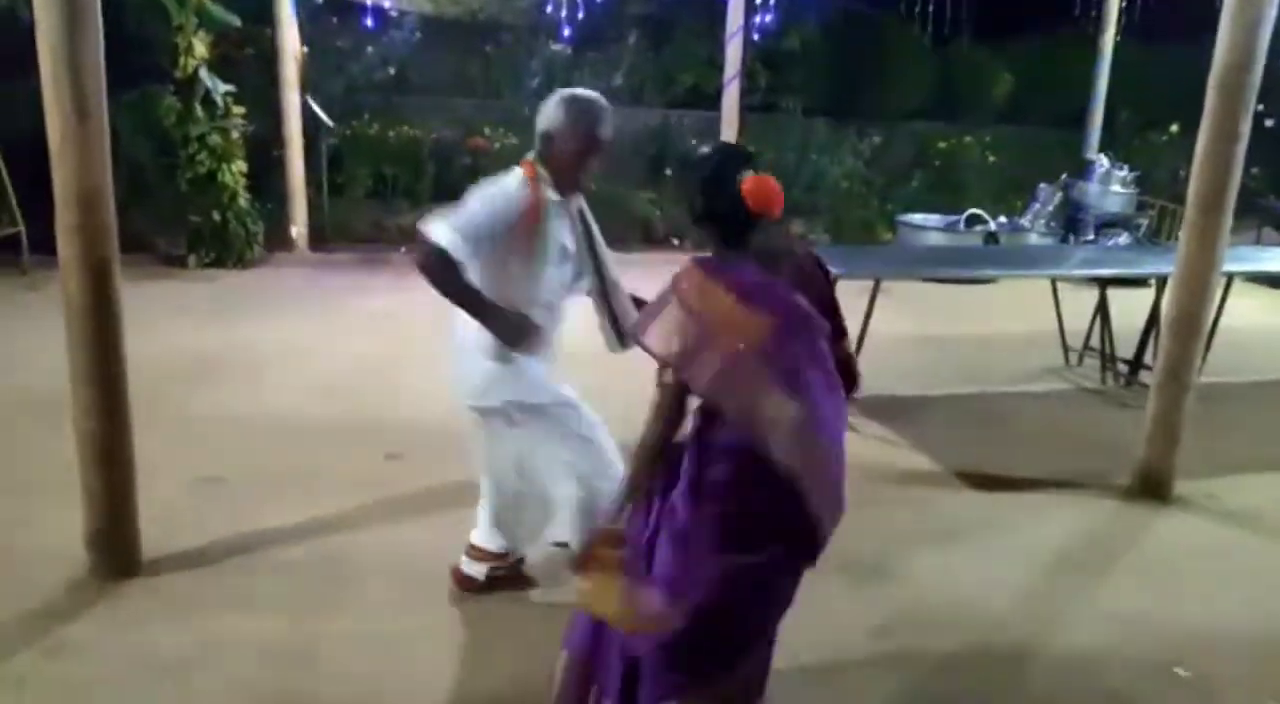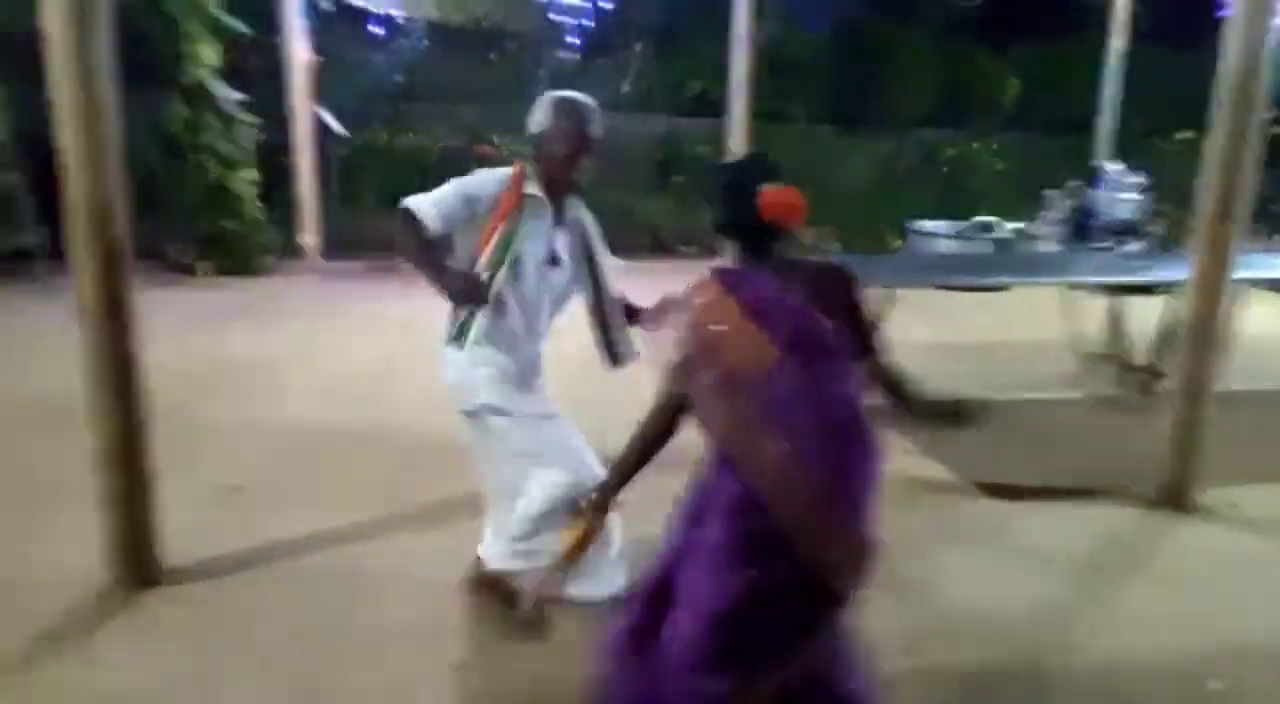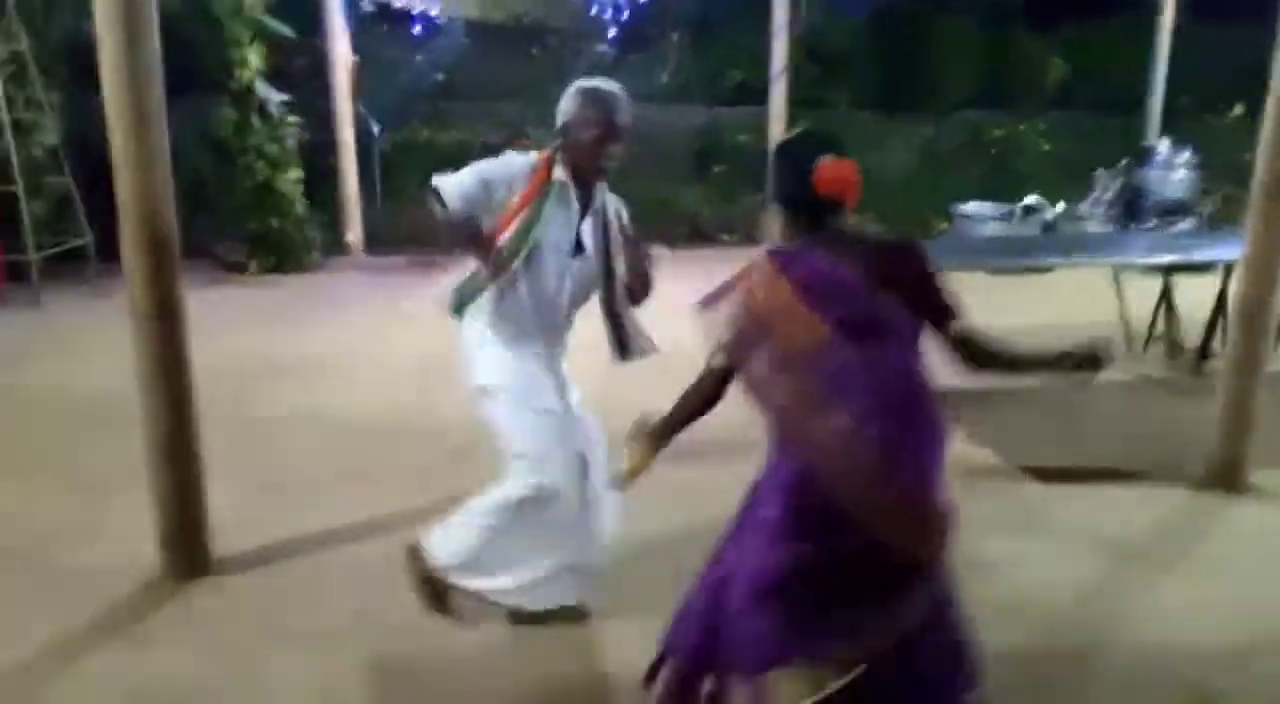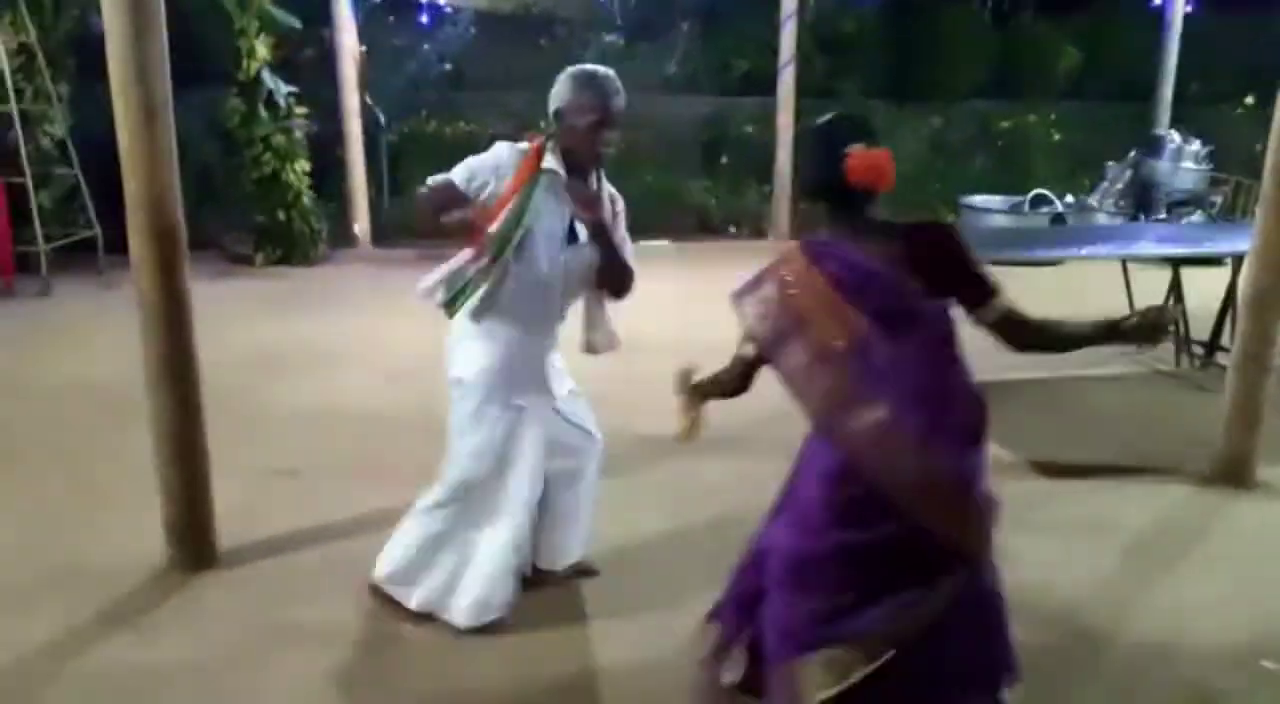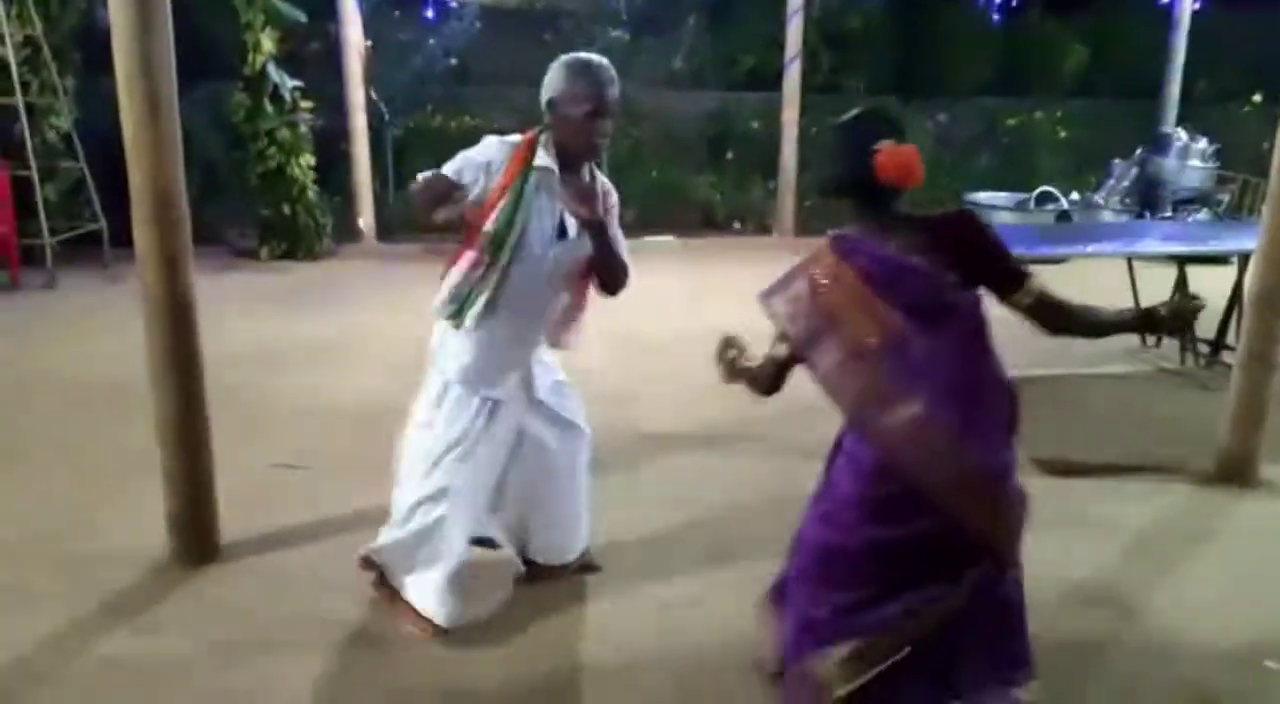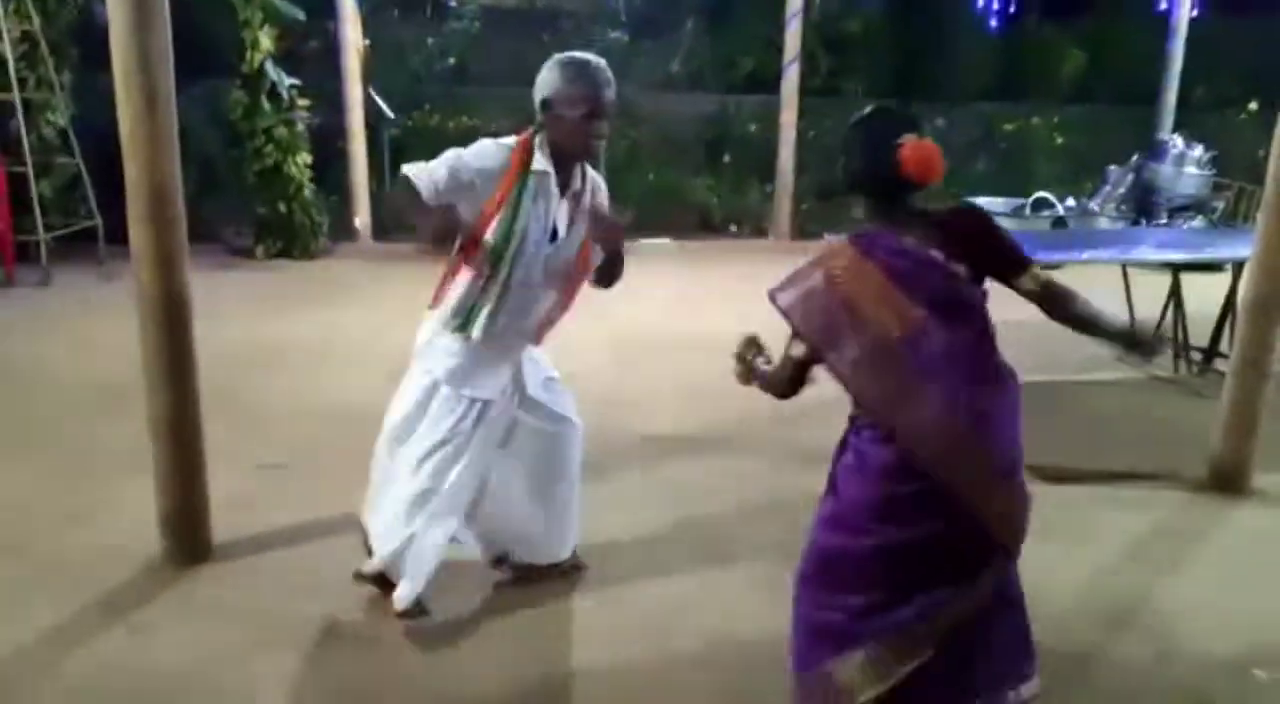
dt=0.1s
person 1, frame 1
left shoulder: (693, 291)
right shoulder: (805, 269)
left elbow: (667, 413)
right elbow: (845, 376)
left wrist: (619, 524)
left hip: (738, 478)
right hip: (800, 480)
left knee: (690, 628)
person 1, frame 2
left shoulder: (707, 307)
right shoulder: (831, 286)
left elbow: (664, 420)
right elbow: (889, 384)
left wrist: (602, 496)
right wrist: (937, 408)
left hip: (756, 501)
right hip: (832, 492)
left knee: (708, 636)
right knee: (799, 609)
person 1, frame 3
left shoulder: (762, 284)
right shoulder: (894, 261)
left elbow: (708, 387)
right elbow: (971, 352)
left wrist: (653, 435)
right wrist: (1061, 361)
left hip: (818, 477)
right hip: (901, 468)
left knee: (770, 603)
right knee: (902, 587)
person 1, frame 4
left shoulder: (793, 277)
right shoulder: (930, 245)
left elbow: (738, 377)
right elbow: (1016, 331)
left wrist: (696, 389)
right wrist: (1123, 329)
left hip: (858, 465)
right hip: (942, 454)
left knee: (799, 586)
right knee: (946, 574)
person 1, frame 5
left shoulder: (822, 276)
right shoulder: (957, 236)
left elbow: (769, 374)
right elbow: (1049, 313)
left wrist: (736, 365)
right wrist: (1151, 317)
left hip: (886, 459)
right hip: (973, 453)
left knee: (834, 583)
right knee: (971, 564)
person 1, frame 6
left shoulder: (838, 272)
right shoulder: (966, 230)
left elbow: (786, 381)
right elbow: (1052, 297)
left wrist: (752, 366)
right wrist: (1126, 335)
left hip: (897, 457)
right hip: (979, 447)
left knee: (846, 591)
right knee: (976, 568)
person 2, frame 1
left shoulder: (570, 209)
right shoulder: (510, 199)
left elbow: (595, 281)
right elbow: (432, 254)
left wrist: (645, 308)
right wrist: (490, 313)
left hip: (519, 360)
right hip: (503, 362)
left knee: (517, 463)
right knee: (590, 457)
left ankle: (484, 563)
person 2, frame 2
left shoulder: (575, 218)
right shoulder: (493, 190)
left elbow: (597, 293)
right elbow: (412, 221)
left wrist: (642, 315)
right wrist: (446, 275)
left hip: (517, 364)
right hip: (486, 362)
left knee: (519, 470)
right knee: (565, 471)
left ankle: (498, 565)
right ankle: (504, 565)
person 2, frame 3
left shoulder: (610, 211)
right shoulder: (516, 175)
left elbow: (632, 293)
right elbow: (436, 201)
left wrist: (637, 278)
right wrist: (460, 232)
left hip: (545, 352)
right hip: (503, 346)
left knee: (576, 456)
right knee: (547, 470)
left ankle: (540, 565)
right ankle: (443, 558)
person 2, frame 4
left shoulder: (606, 200)
right shoulder: (509, 164)
left elbow: (617, 286)
right elbow: (435, 198)
left wrist: (600, 229)
right wrist: (444, 208)
left hip: (537, 350)
right hip: (487, 343)
left knee: (574, 443)
right knee: (478, 473)
left ankle: (550, 557)
right ankle: (410, 581)
person 2, frame 5
left shoulder: (601, 192)
right shoulder: (502, 159)
left elbow: (611, 284)
right elbow: (433, 185)
left wrist: (595, 224)
right wrist: (442, 192)
left hip: (530, 349)
right hip: (472, 345)
left knee: (561, 438)
right knee: (455, 466)
left ankle: (550, 551)
right ankle: (404, 568)
person 2, frame 6
left shoulder: (592, 189)
right shoulder: (494, 162)
left elbow: (606, 275)
right elbow: (410, 185)
left wrist: (613, 243)
right wrist: (433, 222)
left hip: (518, 345)
right hip: (461, 344)
left knee: (553, 435)
right knee: (436, 462)
left ankle: (535, 553)
right ankle: (394, 566)
